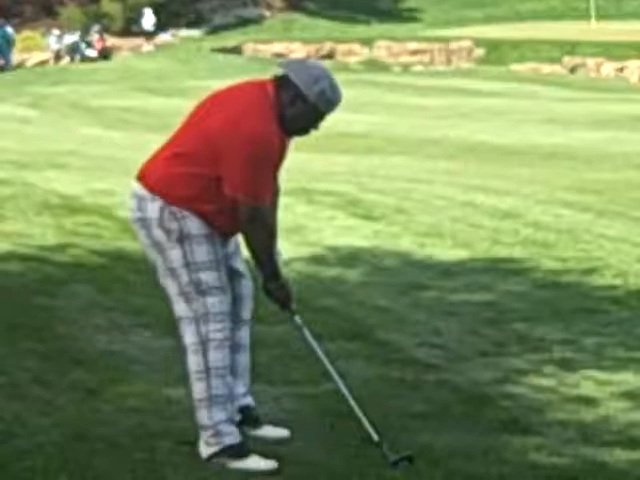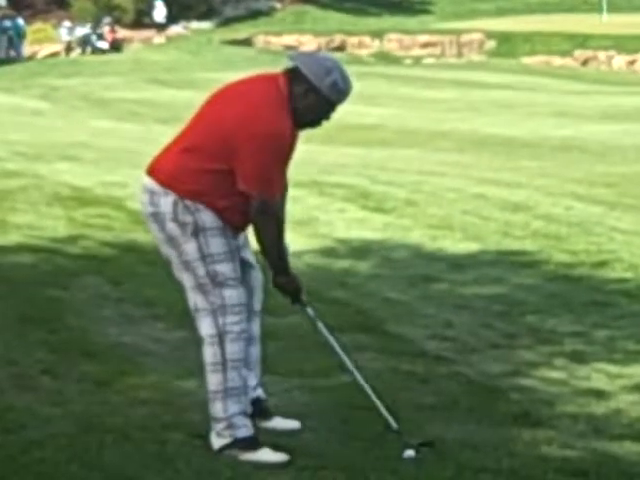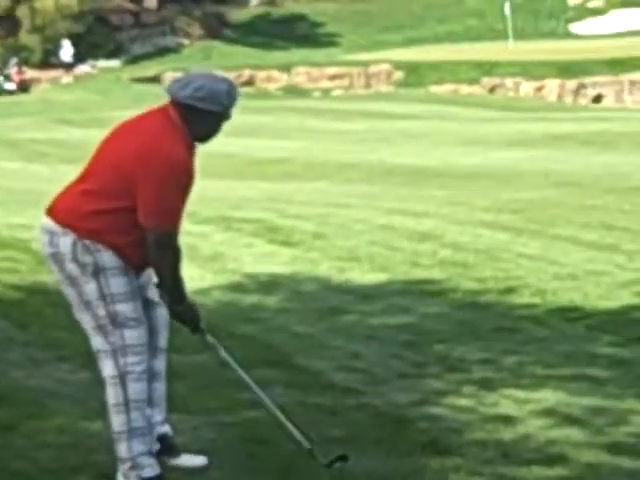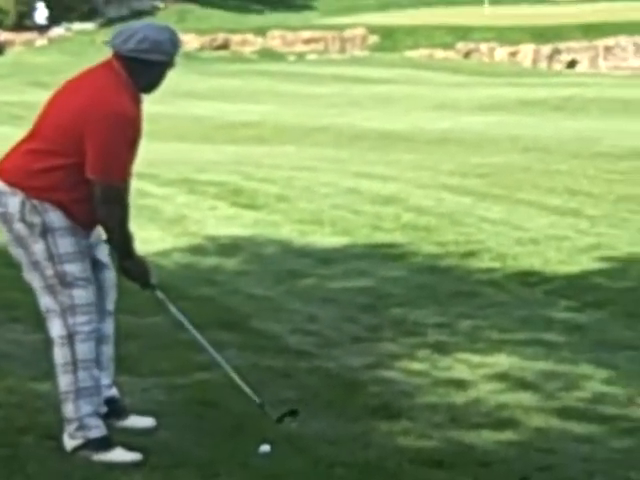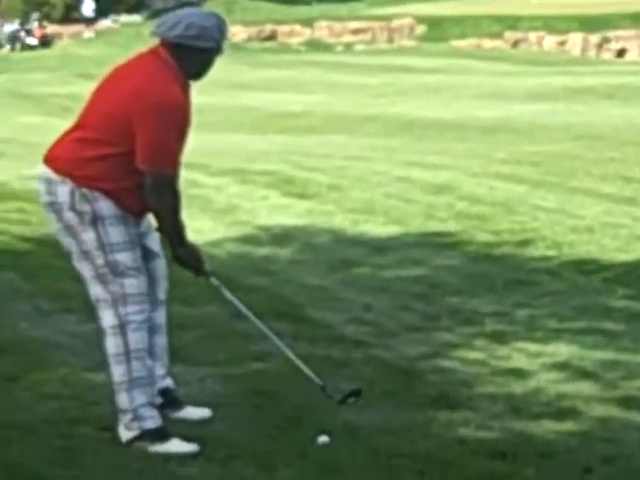
dt=0.5s
person 1, frame 1
left shoulder: (266, 103)
right shoulder: (253, 128)
left elbow: (267, 188)
right elbow: (251, 214)
left wrist: (272, 255)
right wrist: (272, 276)
left hip: (201, 210)
right hip: (171, 211)
left knee: (237, 303)
right knee: (209, 320)
left ankle: (237, 408)
right ankle: (218, 439)
person 1, frame 2
left shoulder: (275, 95)
right shoulder: (268, 122)
left elbow: (273, 189)
right elbow: (262, 208)
left wrist: (278, 260)
right wrist: (282, 272)
left hip: (205, 204)
right hip: (181, 205)
left knee: (246, 295)
right knee: (225, 312)
left ankle: (247, 401)
right ankle: (230, 431)
person 1, frame 3
left shoulder: (164, 127)
right shoulder: (167, 153)
left elbow: (158, 233)
right elbow: (160, 241)
left wrist: (166, 290)
right wrist: (177, 299)
left hip: (108, 243)
right hip: (82, 245)
left knee: (152, 335)
right knee: (127, 352)
left ankle: (154, 438)
person 1, frame 4
left shoulder: (107, 81)
right shoulder: (114, 109)
left elbow: (105, 187)
right elbow: (108, 195)
left wrist: (118, 247)
right wrist: (127, 254)
left hip: (60, 203)
left knee: (99, 298)
right knee: (75, 314)
left ankle: (102, 401)
right ankle: (83, 431)
person 1, frame 5
left shoulder: (155, 67)
right shoulder: (162, 96)
left elbow: (155, 176)
right elbow: (159, 184)
left wrist: (168, 235)
right wrist: (179, 243)
left hip: (108, 190)
right hip: (81, 193)
left knee: (150, 288)
right knee: (125, 304)
left ankle: (156, 391)
right ankle: (138, 422)
